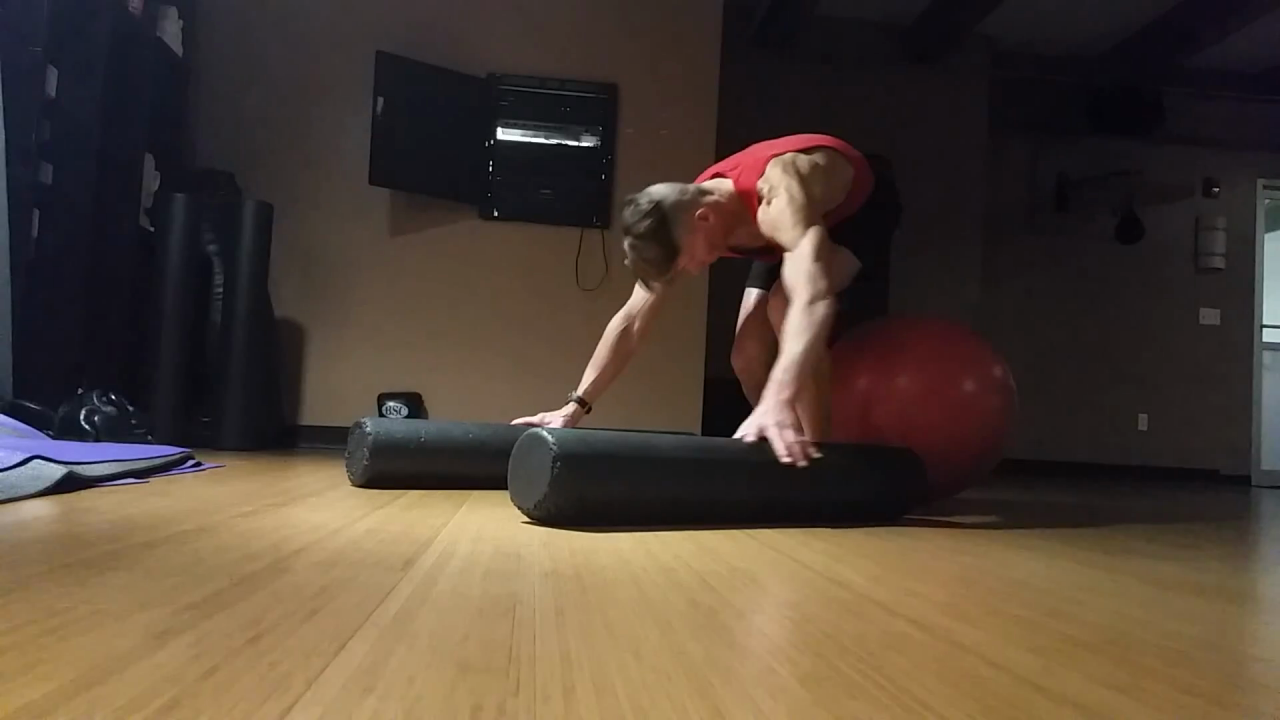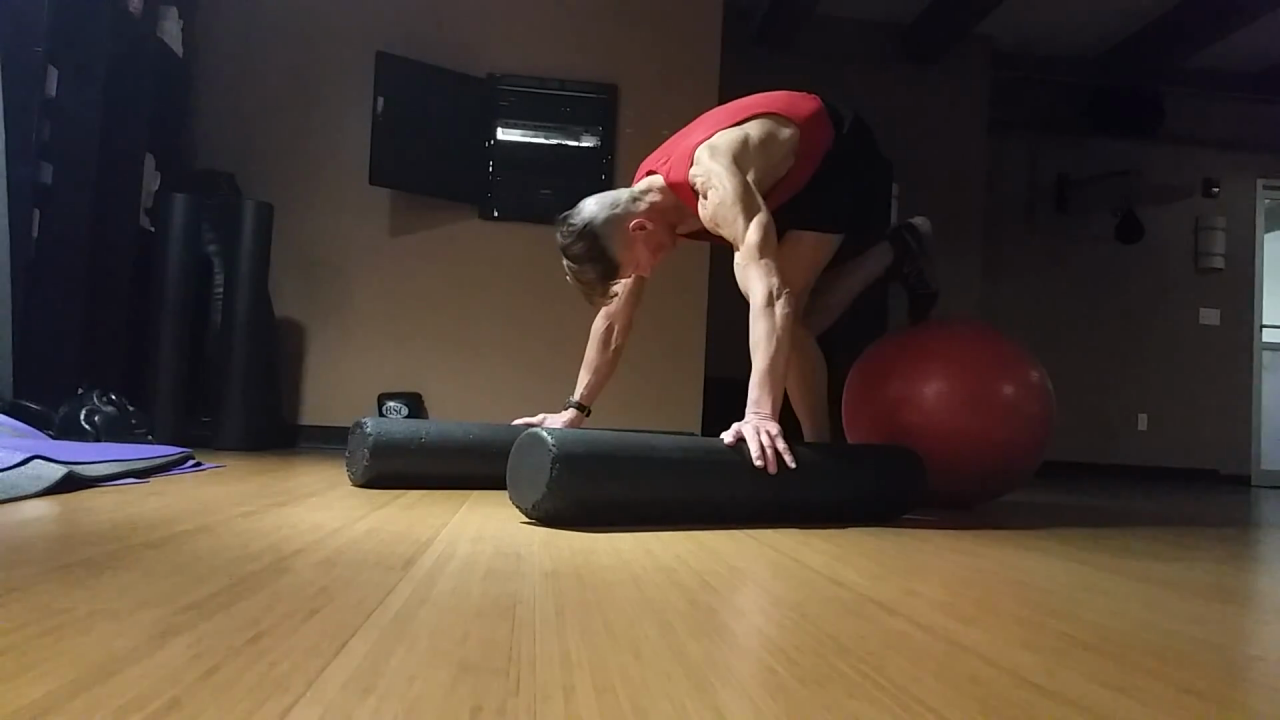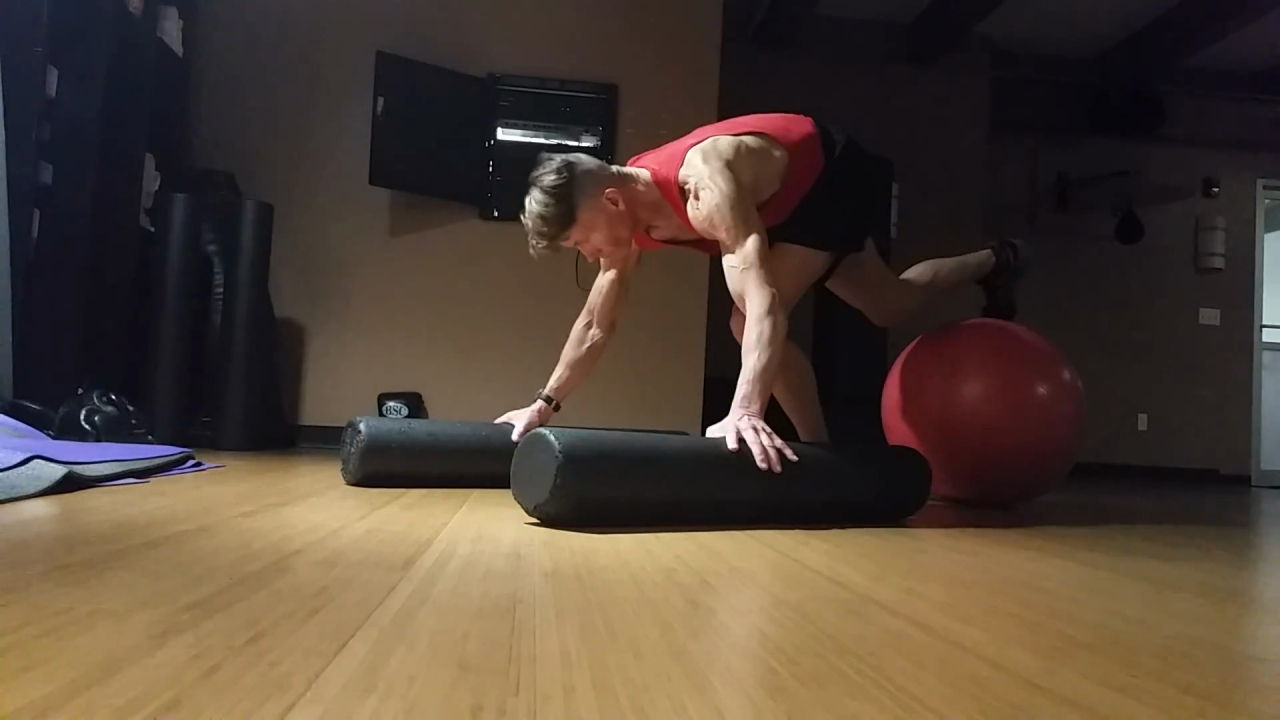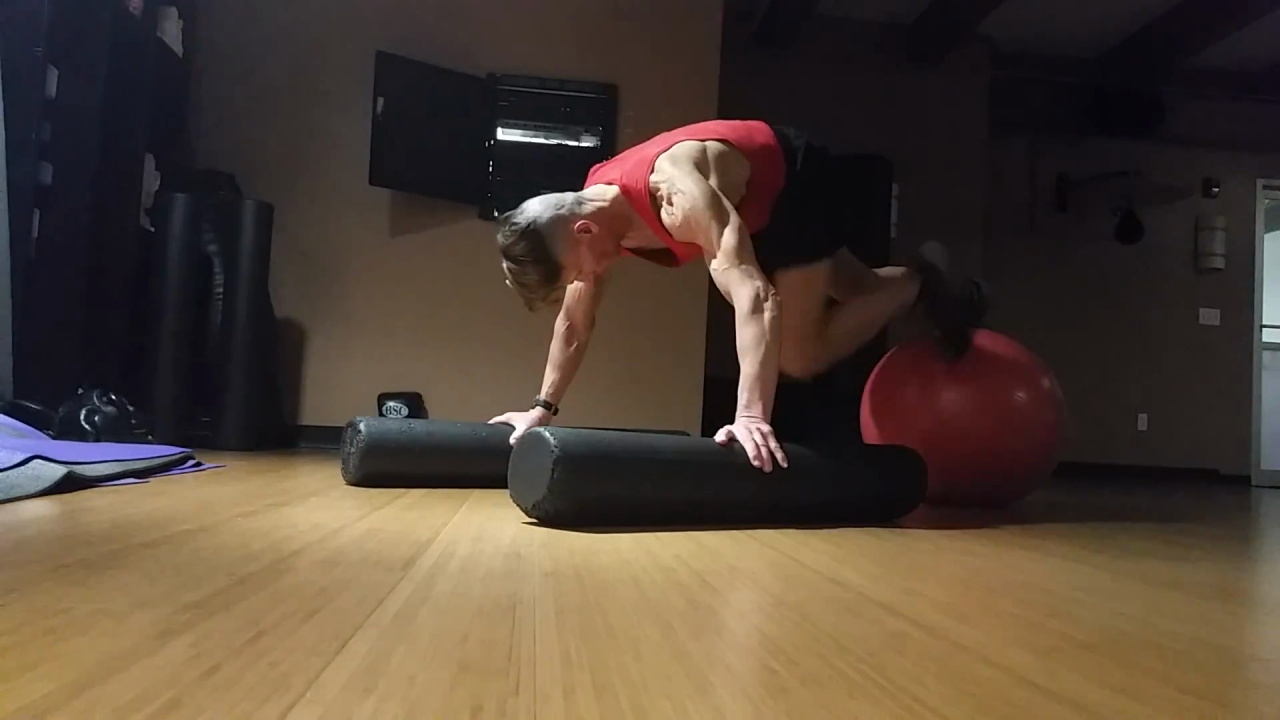
dt=1s
person 1, frame 1
left shoulder: (778, 202)
right shoulder: (681, 223)
left elbow: (812, 298)
right elbow: (631, 321)
left wrist: (778, 405)
right wrist: (575, 407)
left hip: (862, 208)
left knee: (784, 309)
right knee: (748, 359)
left ankle: (818, 454)
right ankle: (795, 451)
person 1, frame 2
left shoulder: (714, 189)
right shoulder: (636, 204)
left elbow: (769, 295)
right elbow: (614, 321)
left wrist: (760, 414)
right wrist: (576, 409)
left hip: (838, 156)
right hip: (787, 176)
left knee: (782, 310)
right knee: (796, 324)
right ankle: (894, 252)
person 1, frame 3
left shoulder: (704, 189)
right shoulder: (628, 216)
left elbow: (762, 302)
right elbow: (596, 324)
left wrist: (745, 412)
right wrist: (545, 405)
left hip: (831, 175)
right hip: (785, 199)
left knee: (749, 320)
right knee: (889, 306)
right ankle: (991, 263)
person 1, frame 4
left shoulder: (678, 196)
right shoulder: (587, 211)
left elbow: (755, 297)
right elbow: (574, 324)
left wrist: (752, 415)
right wrist: (543, 407)
left hip: (798, 176)
right hip: (758, 199)
left knee: (802, 352)
right knee: (860, 290)
left ankle: (923, 283)
right ankle: (955, 296)
